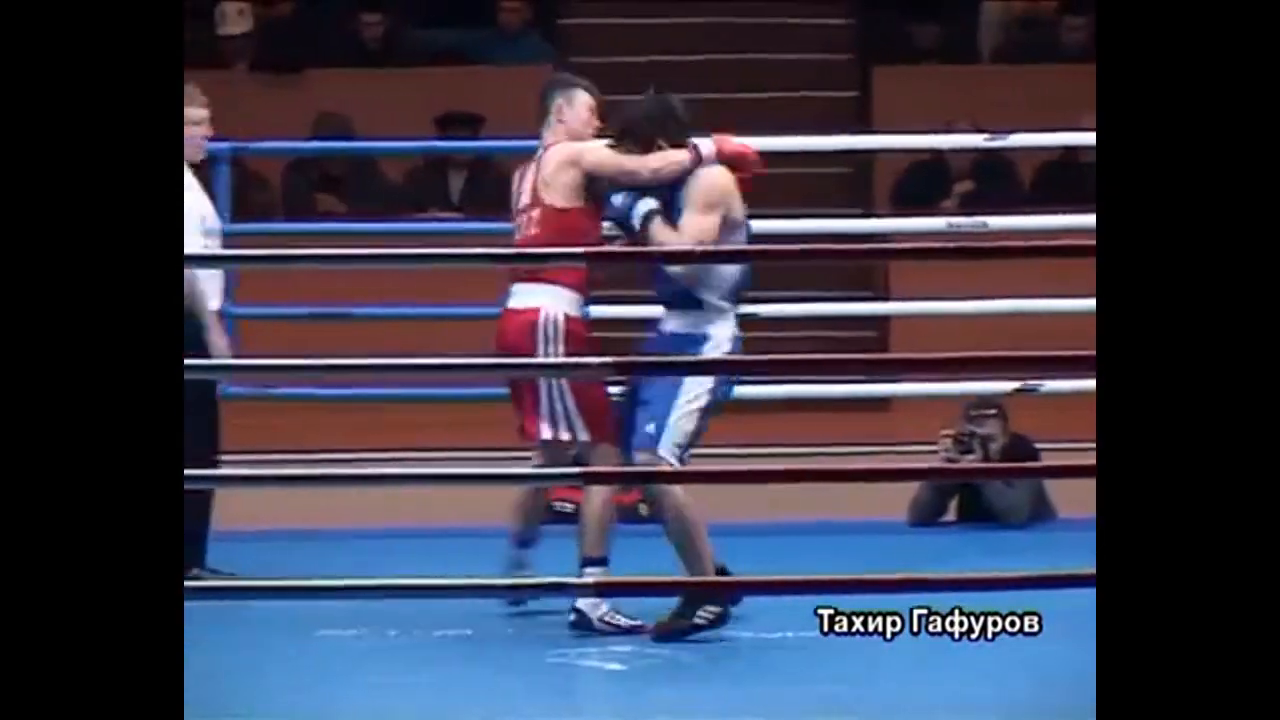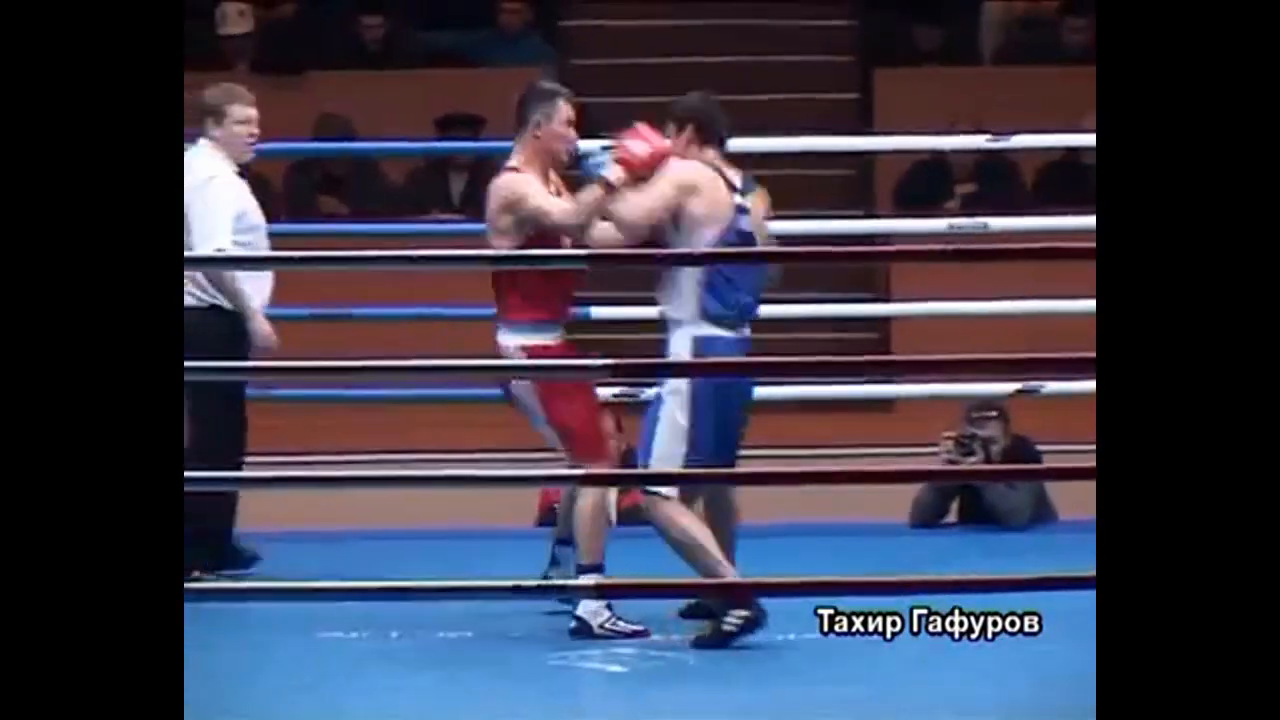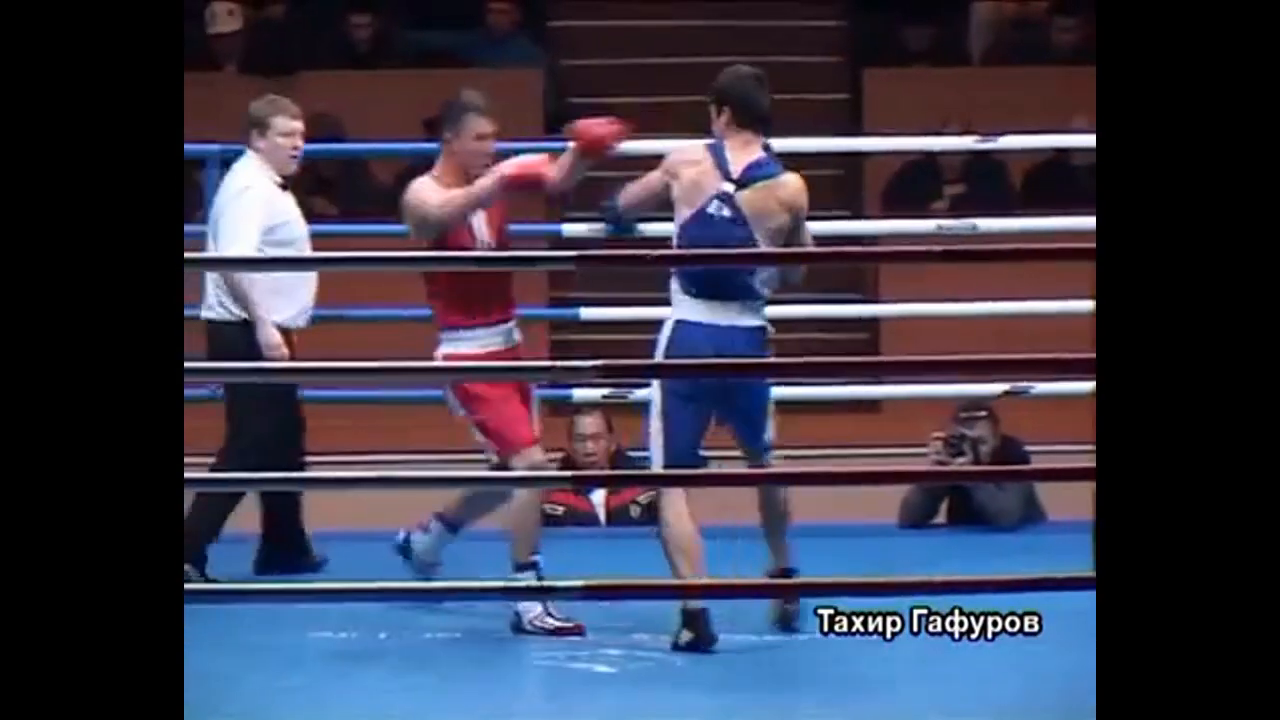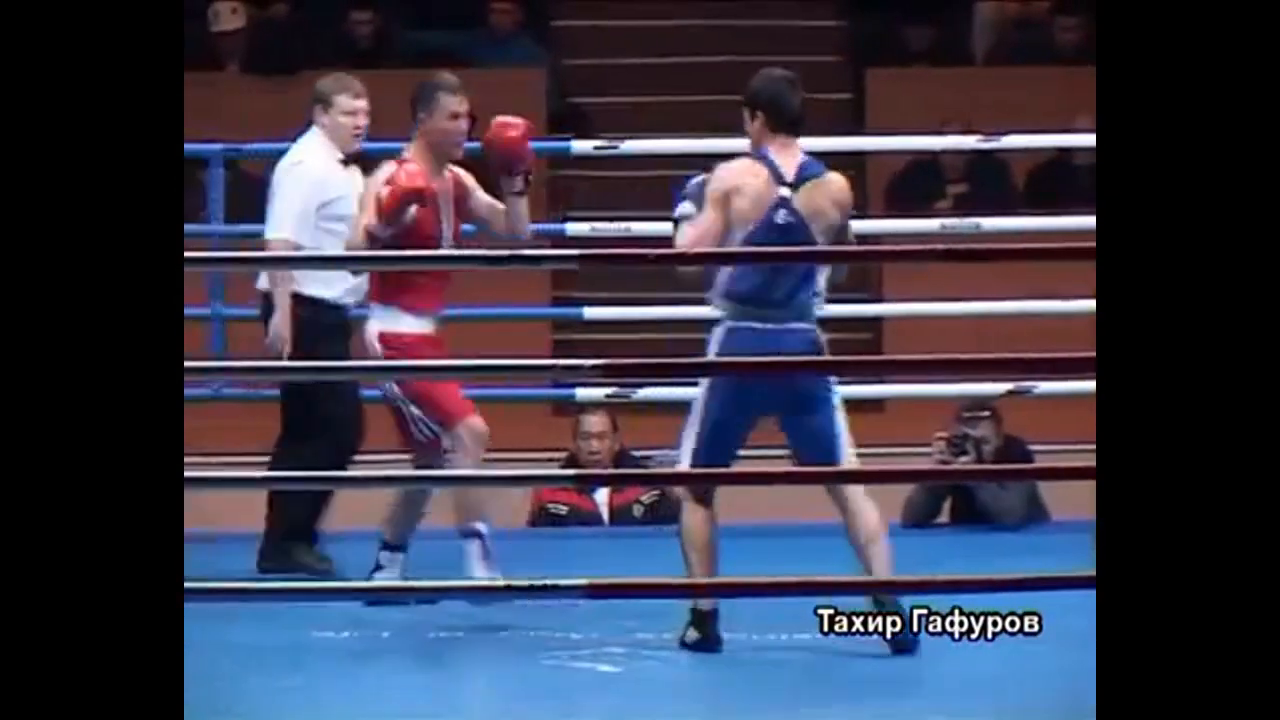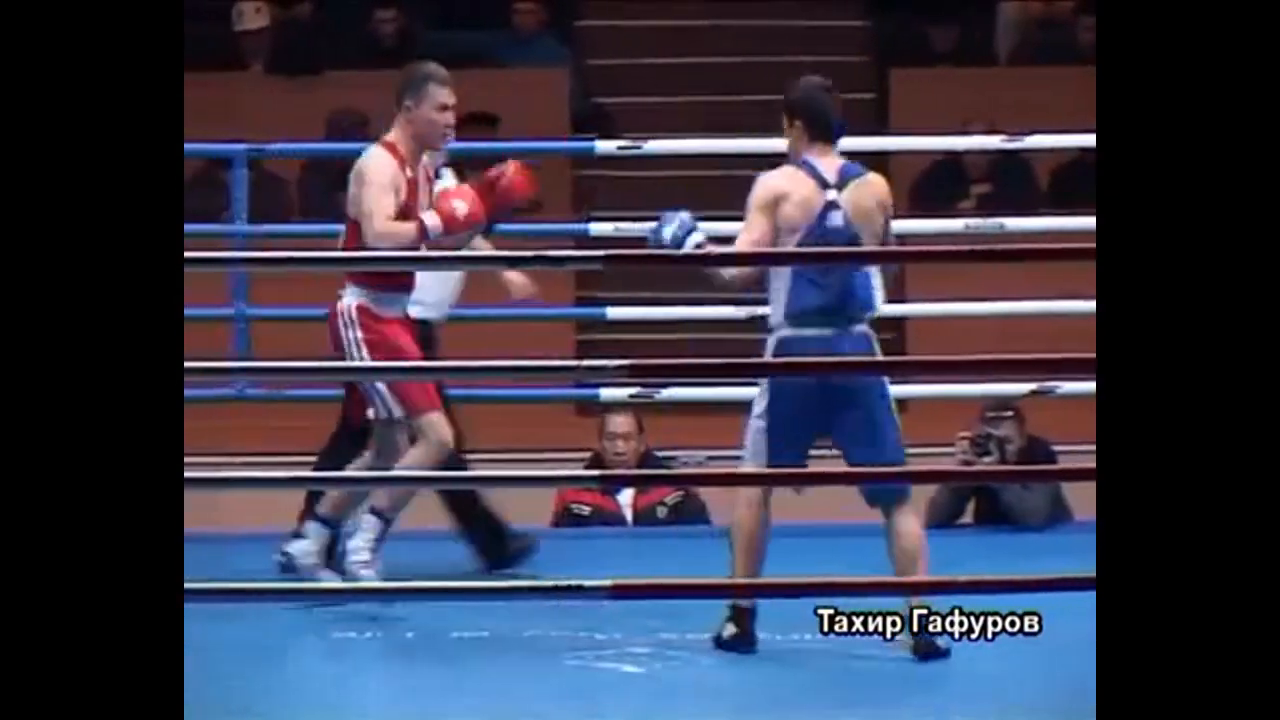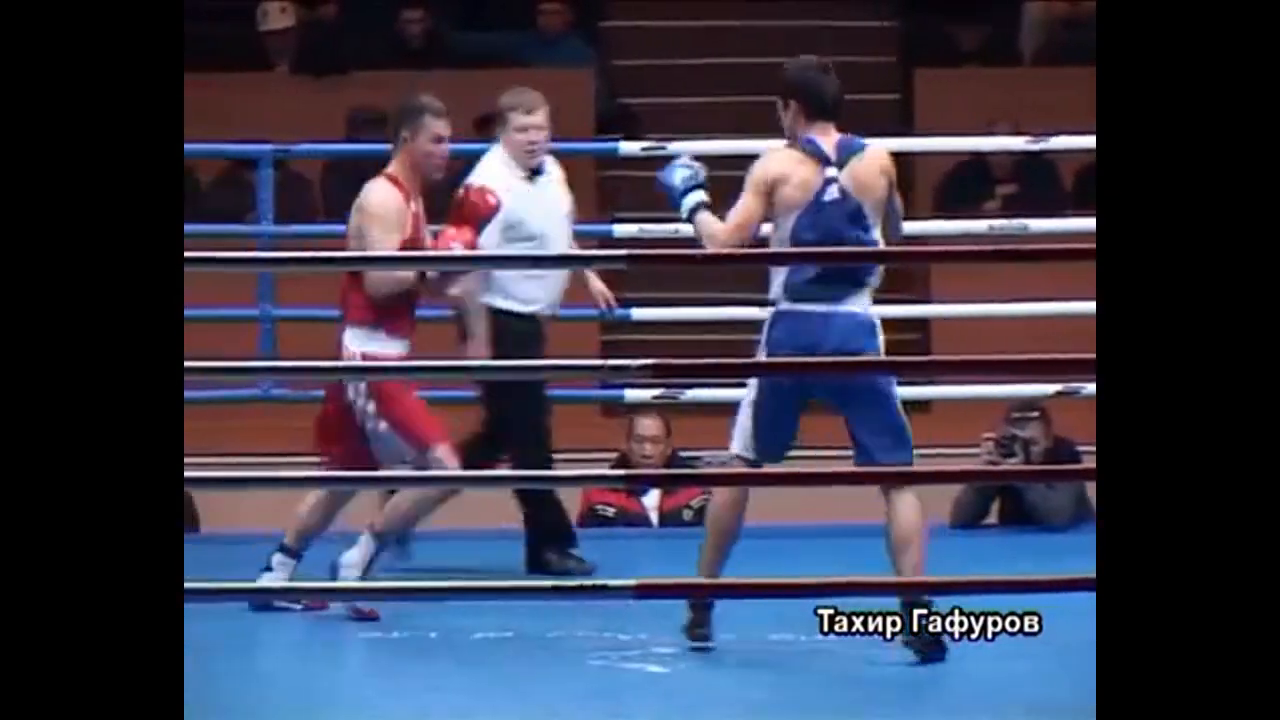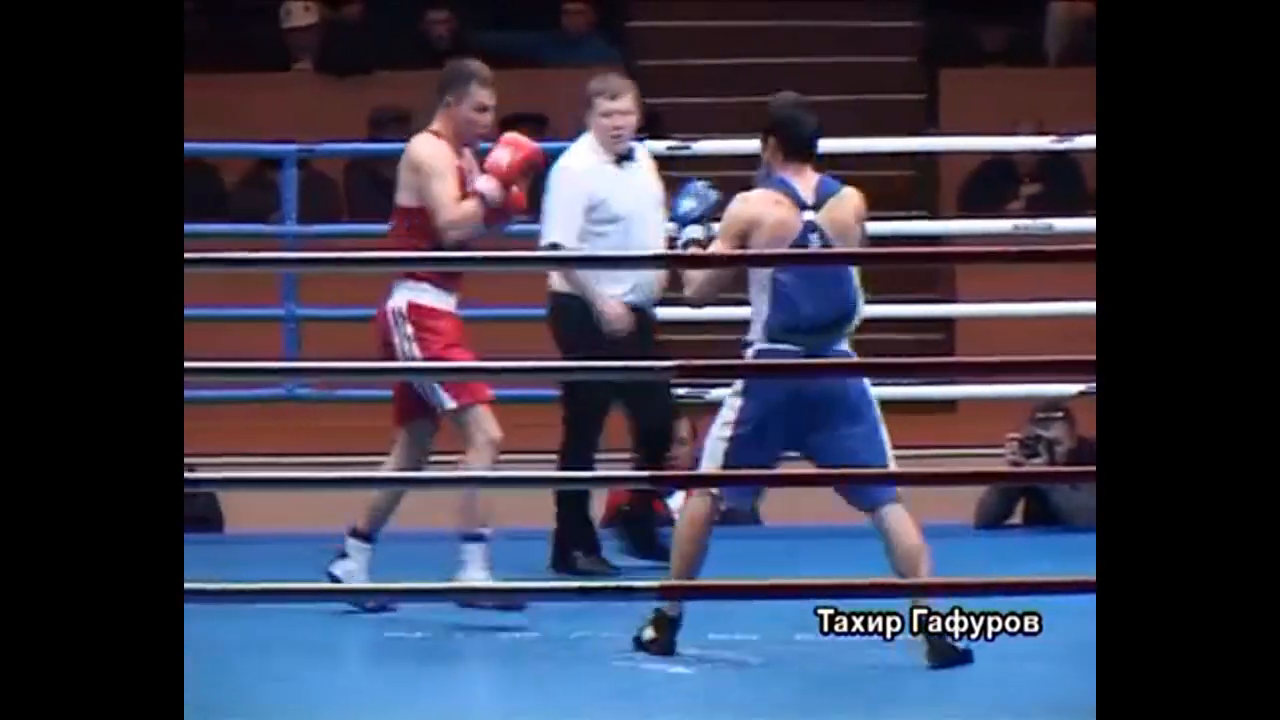
dt=0.2s
person 1, frame 1
left shoulder: (711, 182)
right shoulder: (676, 182)
left elbow: (683, 261)
left wrist: (642, 211)
left hip: (707, 342)
right hip: (677, 335)
left knee: (655, 462)
right knee: (636, 451)
left ankle: (709, 590)
right ankle: (703, 575)
person 1, frame 2
left shoulder: (684, 177)
right shoulder: (754, 194)
left elbow: (628, 222)
left hip: (699, 355)
right hip: (732, 350)
left knee: (658, 494)
right knee: (712, 478)
left ankle: (736, 598)
right ankle: (723, 590)
person 1, frame 3
left shoulder: (687, 162)
right shoulder: (790, 188)
left elbow: (628, 202)
right elbow: (795, 271)
left wrist: (616, 213)
left hip: (688, 336)
right hip: (748, 339)
left knee: (671, 483)
right knee: (761, 461)
left ankle: (696, 615)
right ankle: (782, 577)
person 1, frame 4
left shoulder: (731, 178)
right shoulder: (836, 188)
left elbow: (688, 257)
left wrist: (688, 209)
left hip: (738, 344)
right hip: (801, 345)
left knee: (694, 483)
right knee: (845, 482)
left ankle: (704, 617)
right ankle: (888, 608)
person 1, frame 5
left shoulder: (775, 186)
right shoulder: (876, 189)
left elbow: (739, 272)
left wrist: (688, 240)
left hip: (794, 354)
right hip: (855, 352)
left knee: (755, 484)
right knee: (896, 496)
left ankle: (741, 618)
right ankle: (921, 625)
person 1, frame 6
left shoulder: (773, 168)
right shoulder: (878, 163)
left elbow: (722, 245)
right elbow: (893, 235)
left wrist: (690, 197)
left hip: (791, 330)
right hip: (855, 330)
left knee: (742, 468)
right knee: (896, 476)
left ankle: (702, 603)
right ankle: (916, 617)
person 1, frame 7
left shoulder: (749, 208)
right shoulder: (851, 203)
left elbow: (699, 289)
left wrist: (690, 229)
left hip: (771, 369)
right hip: (834, 367)
left knee: (707, 491)
right knee: (888, 503)
left ankle: (665, 621)
right ankle: (935, 628)
person 2, frame 1
left shoulder: (534, 171)
right shoulder: (572, 155)
right elbow: (645, 169)
right wrist: (708, 150)
left hip: (524, 319)
right hip: (547, 320)
left knee: (555, 453)
right knee: (603, 455)
left ankle: (519, 564)
right ankle: (589, 599)
person 2, frame 2
left shoulder: (545, 178)
right shoulder: (517, 188)
right elbow: (571, 219)
right wrist: (618, 168)
left hip: (548, 340)
right hip: (531, 347)
left knee: (586, 460)
right knee: (596, 466)
left ankle: (565, 571)
right ankle: (590, 606)
person 2, frame 3
left shoulder: (491, 181)
right shoulder: (422, 194)
left elbow: (554, 183)
right elbow: (452, 211)
left wrist: (581, 153)
right wrist: (502, 178)
left hip: (507, 345)
right hip: (466, 355)
left knee: (512, 469)
right knee: (528, 463)
left ankle: (426, 537)
right ankle: (528, 603)
person 2, frame 4
left shoulder: (458, 180)
right shoulder: (389, 178)
left elbow: (515, 234)
right elbow: (360, 248)
left wrist: (516, 172)
right wrist: (394, 208)
left hip: (421, 333)
right hip: (395, 336)
left knee: (434, 462)
right knee: (469, 432)
left ankle: (387, 571)
right ankle: (478, 565)
person 2, frame 5
left shoulder: (420, 167)
right shoulder: (378, 163)
left elbow: (447, 242)
right elbow: (381, 242)
left wrist: (488, 206)
right wrist: (439, 220)
left hip: (389, 316)
right hip: (368, 317)
left knee: (387, 445)
right knee: (436, 436)
left ankle: (308, 545)
right ankle: (361, 547)
person 2, frame 6
left shoulder: (411, 197)
right shoulder: (382, 199)
left elbow: (420, 276)
right elbow: (378, 283)
left wrist: (462, 233)
right wrist: (440, 254)
left hip: (382, 355)
right hip: (372, 359)
left knee: (343, 480)
right knee: (443, 469)
left ankle: (276, 578)
right ankle: (357, 562)
person 2, frame 7
left shoulder: (460, 157)
right shoulder: (429, 151)
left elbow: (469, 230)
right elbow: (453, 229)
left wrist: (502, 194)
right wrist: (495, 178)
left hip: (430, 313)
right hip: (417, 313)
left knee: (413, 446)
right knee: (484, 435)
left ankle: (351, 563)
right ankle: (473, 569)
person 3, frame 1
left shoulder: (186, 176)
right shoulder: (182, 183)
right elbow: (186, 263)
right wrist: (211, 326)
left hip: (188, 323)
right hip: (186, 323)
left knee: (193, 437)
right knee: (195, 441)
right ankle: (187, 557)
person 3, frame 2
left shoulder: (209, 169)
right shoulder: (213, 176)
right elbow: (214, 257)
right wrist: (253, 314)
left hip: (213, 319)
right hip: (215, 320)
left knee: (224, 433)
right knee: (214, 441)
left ankle: (216, 544)
right ankle: (195, 557)
person 3, frame 3
left shoulder: (269, 186)
right shoulder: (249, 188)
right elbow: (234, 265)
right wrist: (265, 328)
left hip: (264, 331)
right hip: (248, 334)
left knee: (285, 437)
right knee: (251, 445)
left ankle: (284, 546)
right ankle: (190, 545)
person 3, frame 4
left shoulder: (343, 167)
right shoulder: (306, 165)
right elbow: (280, 242)
right wrist: (282, 312)
left hip: (325, 310)
right hip: (304, 310)
left knee: (304, 430)
right knee: (338, 427)
left ankle: (287, 543)
right ankle: (291, 539)
person 3, frame 5
left shoulder: (445, 181)
left elbow: (465, 236)
left wrist: (504, 274)
left hip: (417, 330)
left knee: (351, 438)
right ankle: (493, 545)
person 3, frame 6
left shoulder: (549, 171)
right shoulder: (491, 182)
right elbow: (472, 269)
left wrist: (590, 277)
right wrist: (478, 337)
left hip: (525, 321)
right hip: (499, 320)
left knee: (499, 435)
right knee: (527, 434)
right ankle: (549, 545)
person 3, frame 7
left shoulder: (643, 160)
right shoulder: (574, 167)
right elbow: (557, 246)
left wrist: (662, 275)
right wrist: (600, 296)
left hip: (634, 312)
right hip: (585, 313)
left knee: (656, 417)
right knee: (584, 431)
left ankle: (638, 521)
right ankle: (574, 547)
